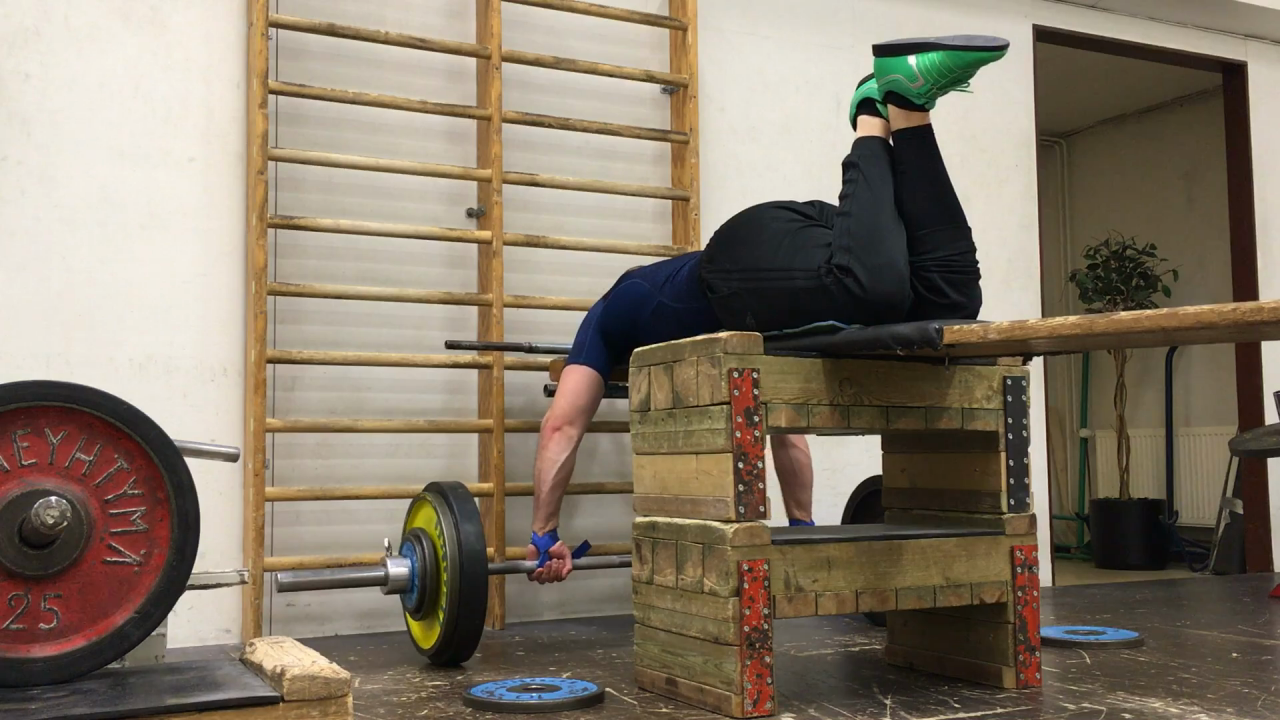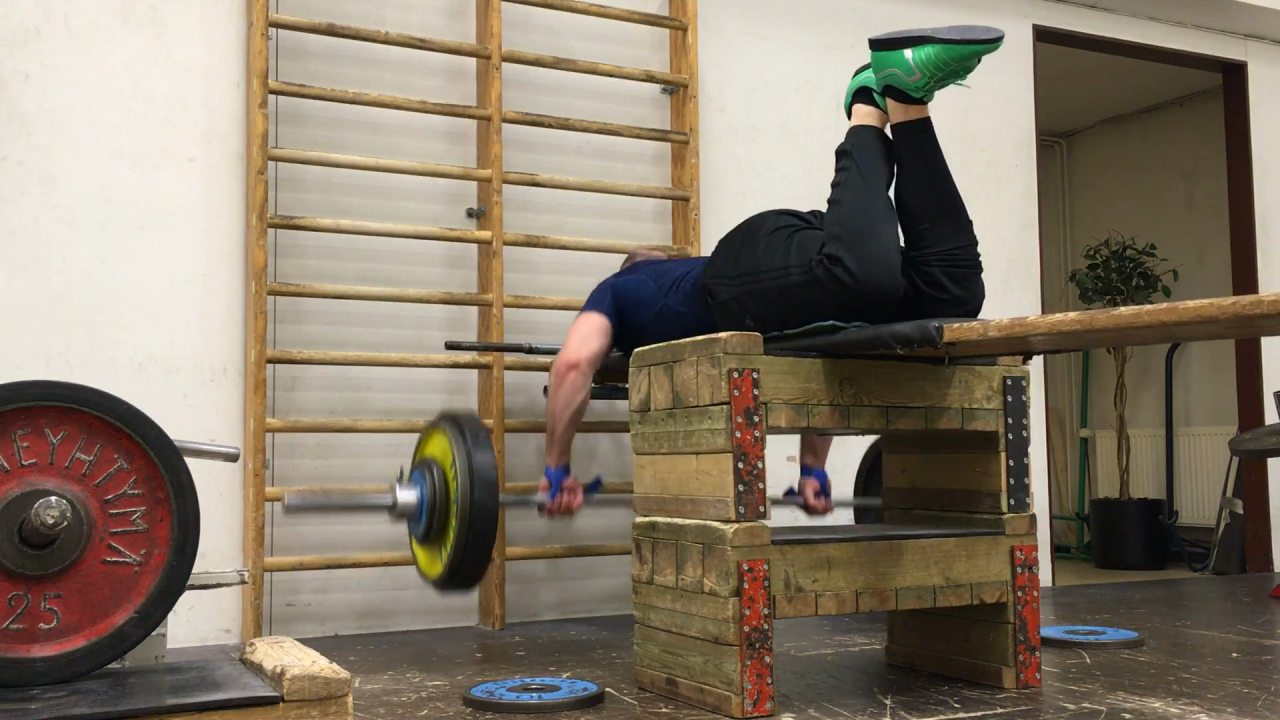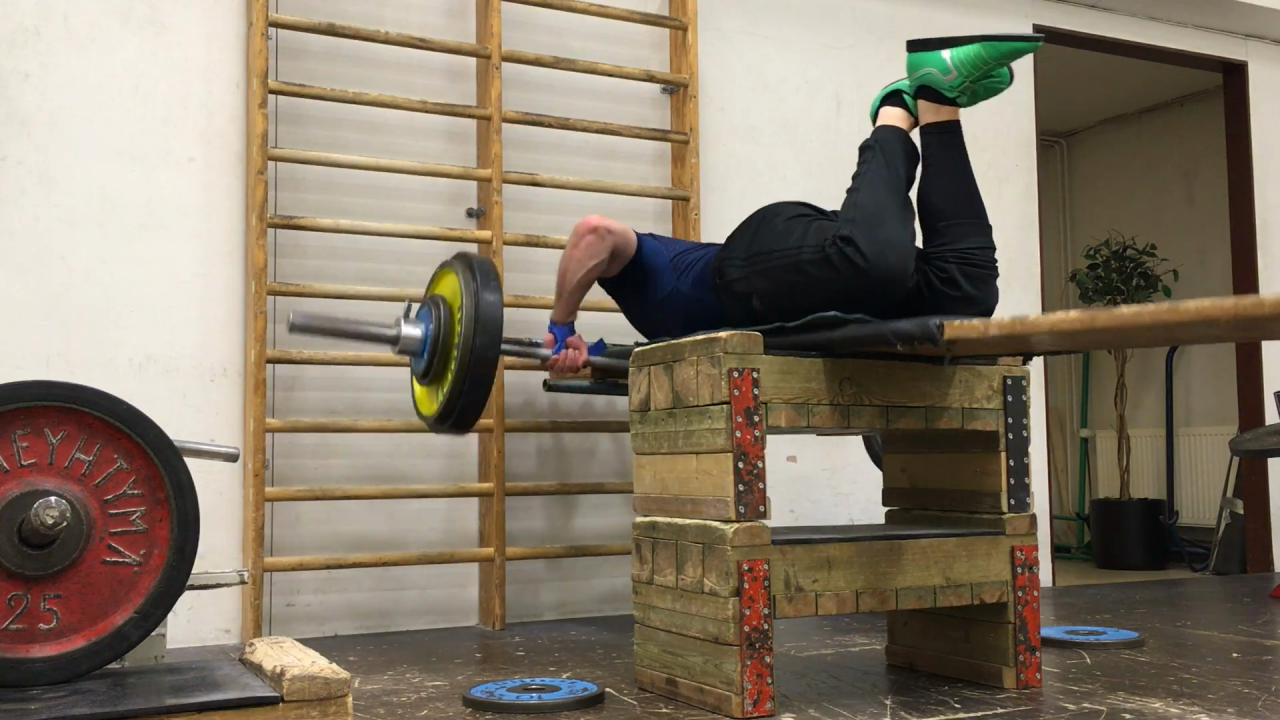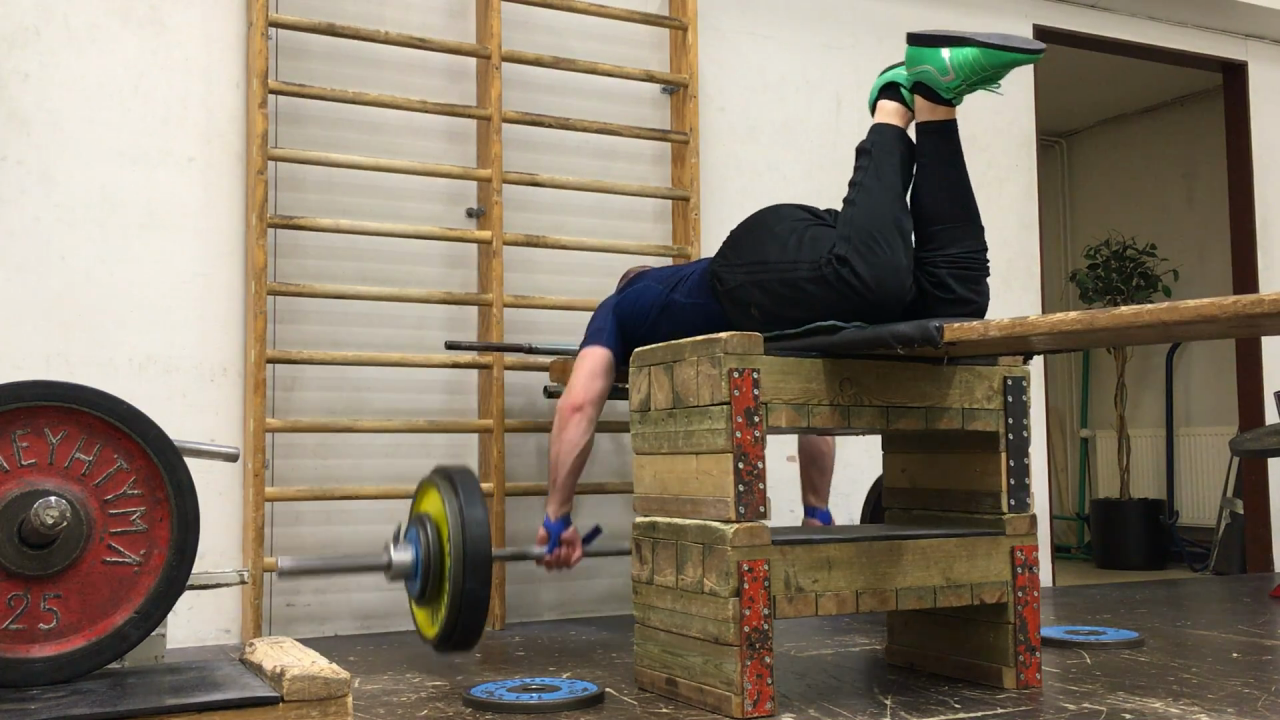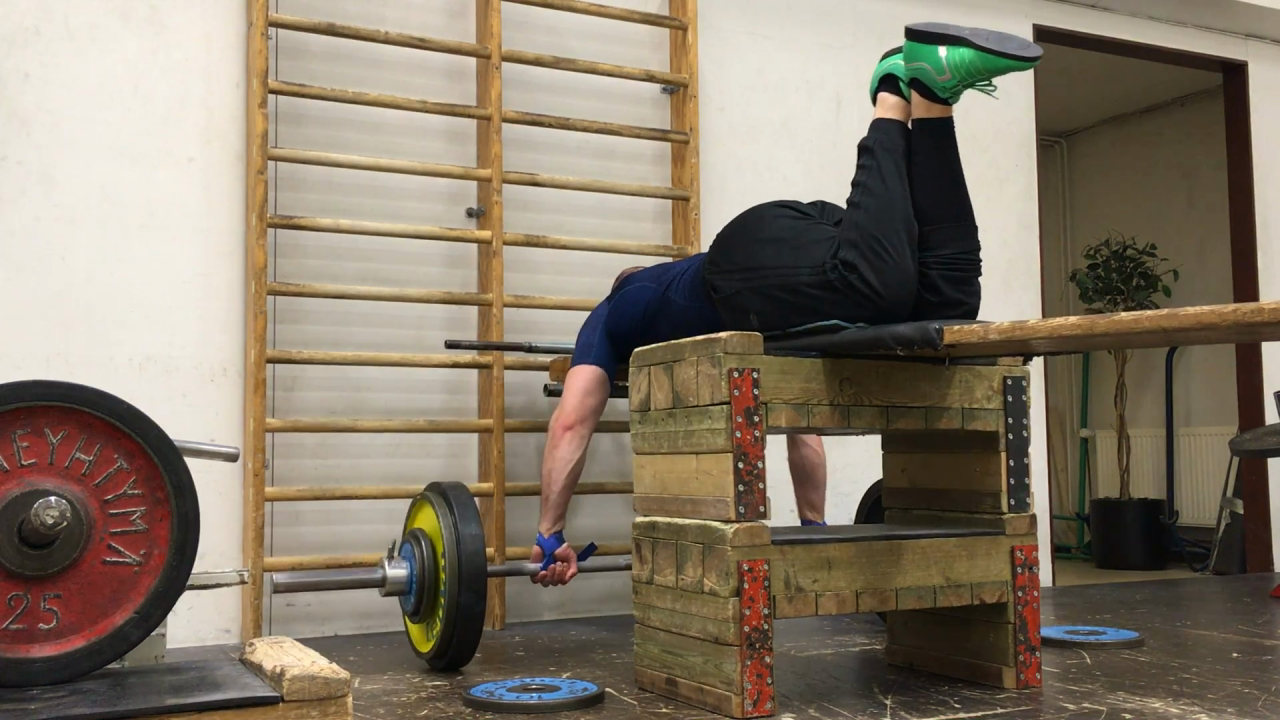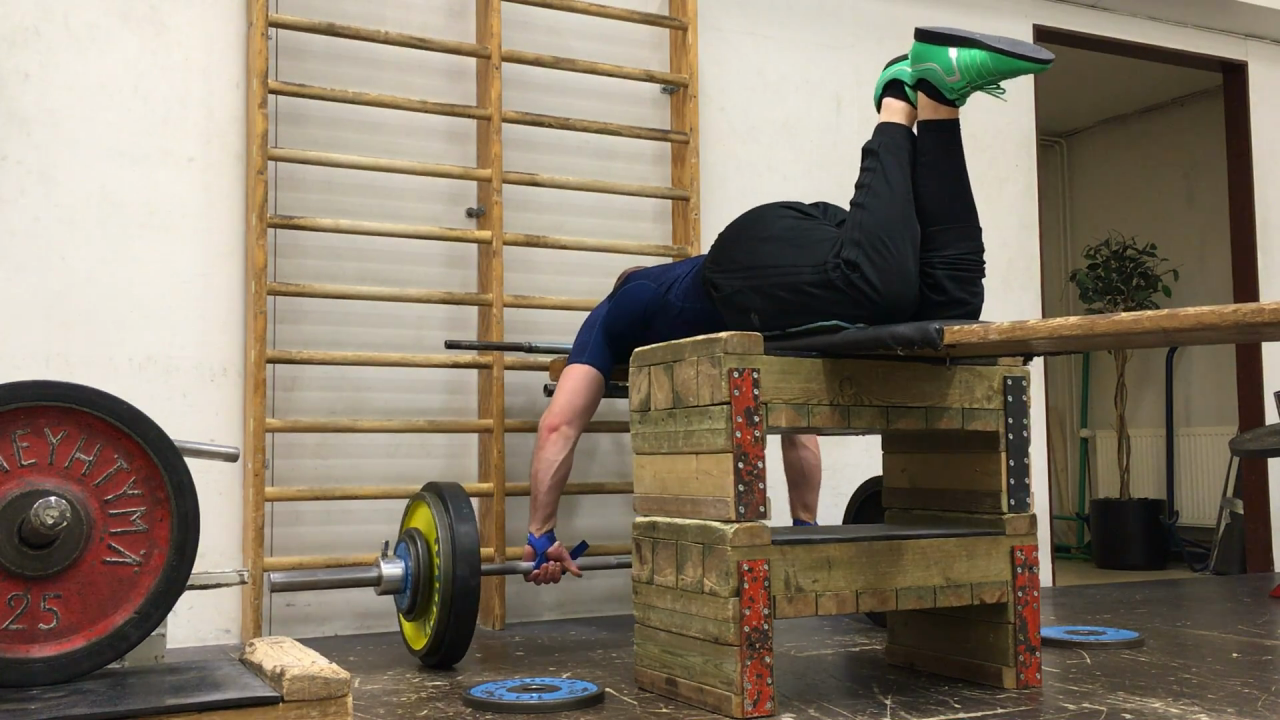
dt=0.4s
person 1, frame 1
left shoulder: (612, 315)
right shoulder: (738, 334)
left elbow: (563, 425)
right elbow: (783, 425)
left wrist: (545, 535)
right wrist: (801, 526)
left hip: (751, 261)
left knee: (873, 288)
right knee: (949, 300)
left ankle: (873, 121)
person 1, frame 2
left shoulder: (619, 292)
left elbow: (574, 365)
left wrist: (557, 471)
right wrist: (812, 469)
left hip: (753, 273)
right knee: (952, 290)
left ankle: (869, 109)
person 1, frame 3
left shoulder: (635, 266)
left elbow: (595, 232)
left wrist: (562, 327)
left hip: (760, 263)
right knee: (967, 292)
left ankle: (895, 115)
person 1, frame 4
left shoulder: (619, 312)
left elbow: (578, 407)
left wrist: (557, 520)
right wrist: (816, 509)
left hip: (762, 265)
left knee: (887, 279)
right knee: (955, 297)
left ankle: (893, 106)
right ankle: (930, 95)
person 1, frame 5
left shoulder: (613, 316)
left elbow: (570, 424)
left wrist: (550, 536)
right wrist: (814, 527)
left hip: (757, 260)
left knee: (879, 286)
left ankle: (893, 99)
right ankle: (924, 91)
person 1, frame 6
left shoulder: (614, 316)
right shoulder: (704, 327)
left elbow: (558, 426)
right elbow: (797, 426)
left wrist: (541, 535)
right wrist: (805, 525)
left hip: (758, 260)
left knee: (882, 285)
right knee: (952, 302)
left ankle: (898, 107)
right ankle: (934, 93)
